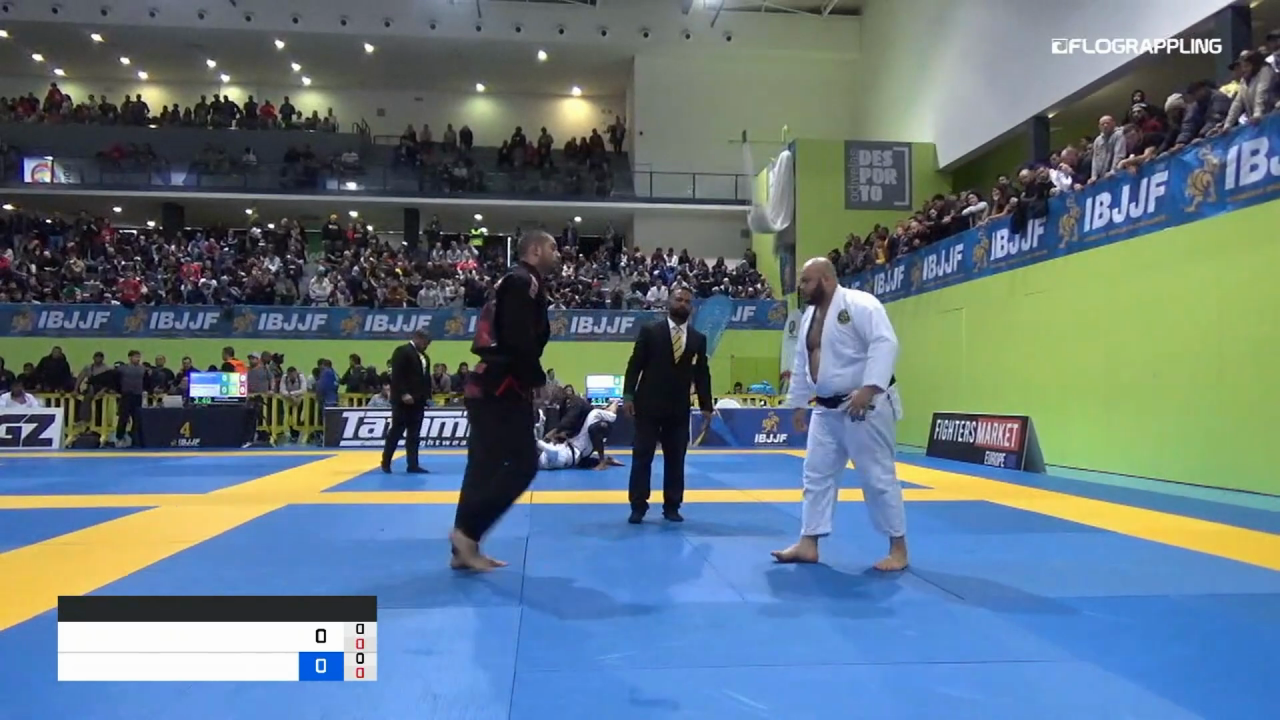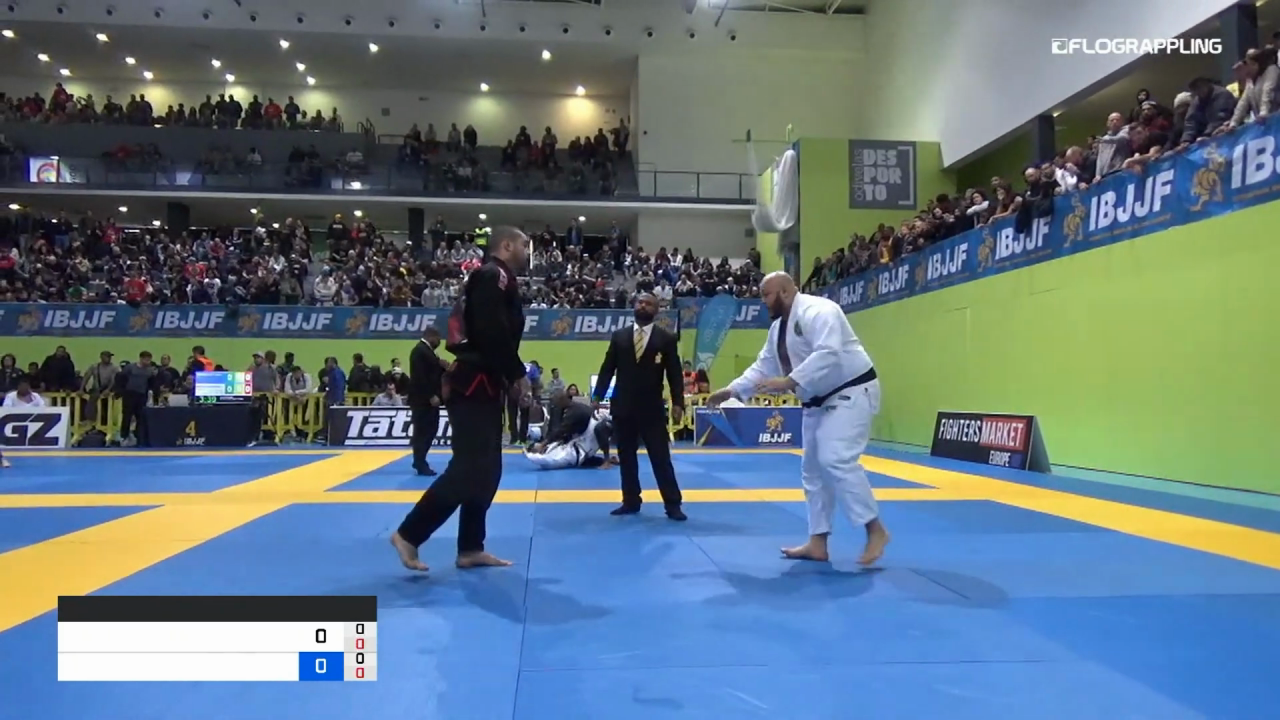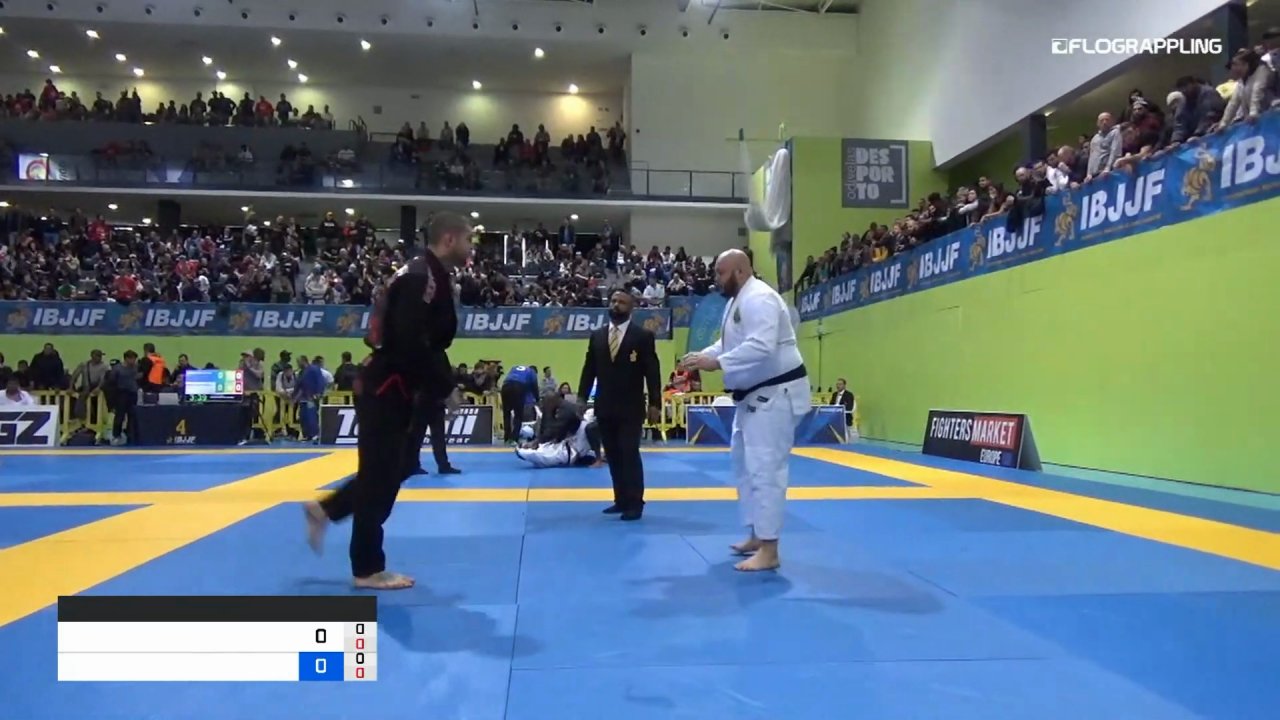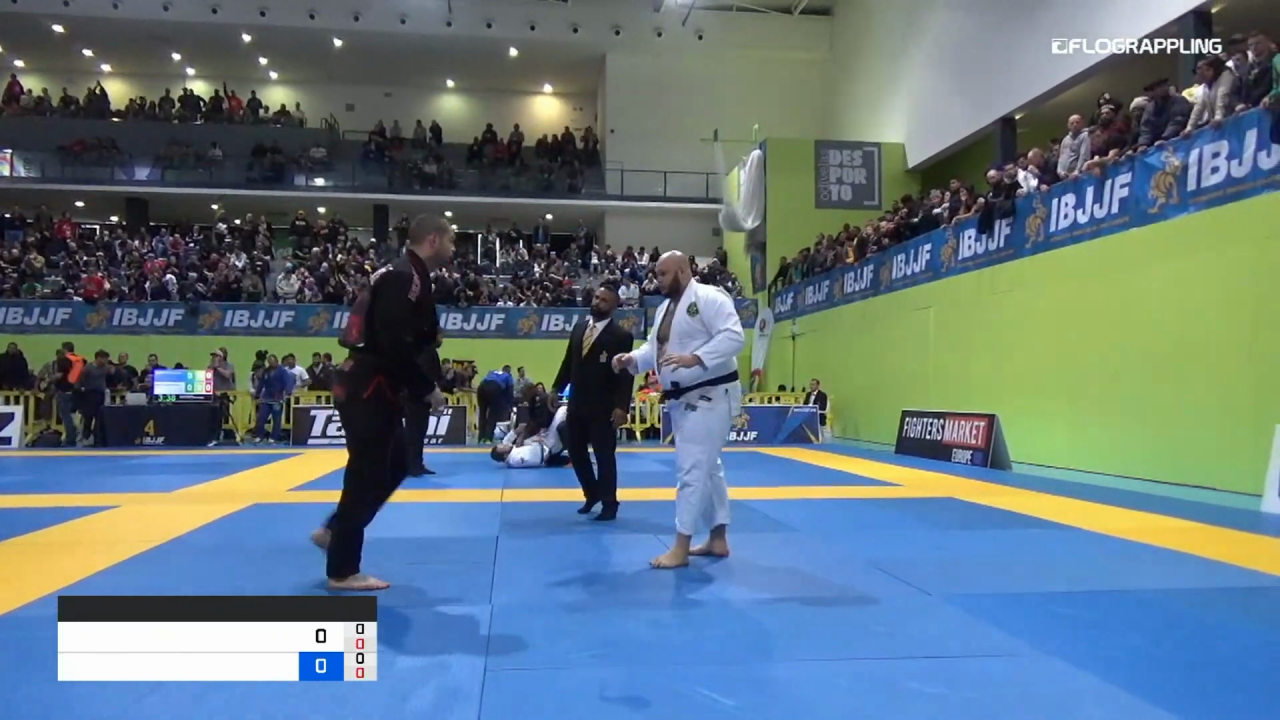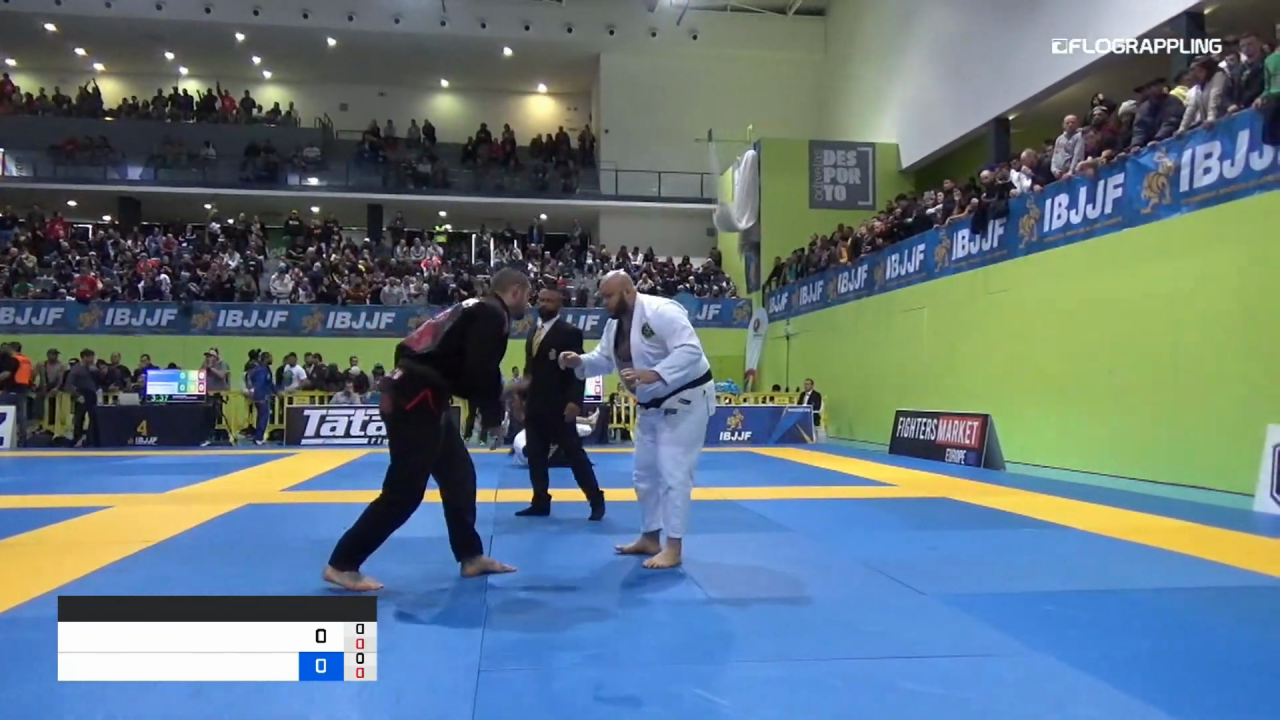
dt=0.7s
person 1, frame 1
left shoulder: (516, 283)
right shoulder: (523, 282)
right elbow: (519, 341)
left wrist: (529, 381)
right wrist: (537, 380)
left hip: (489, 383)
right hip: (500, 386)
left knee: (487, 467)
right knee: (522, 464)
left ankle: (465, 548)
right ankle: (468, 533)
person 1, frame 2
left shoulder: (493, 280)
right shoulder: (493, 276)
right elbow: (492, 334)
left wrist: (509, 378)
right wrist: (517, 373)
left hip: (481, 384)
right hip: (475, 386)
left knee: (486, 470)
right knee: (470, 469)
left ankle: (471, 548)
right ankle: (409, 535)
person 1, frame 3
left shoulder: (427, 276)
right shoulder: (424, 279)
right elbow: (413, 345)
left wrist: (438, 380)
right wrist: (444, 390)
left hip: (392, 386)
right hip: (388, 388)
left knee: (396, 466)
right knee: (383, 475)
left ankle: (326, 509)
right ankle: (368, 569)
person 1, frame 4
left shoulder: (404, 276)
right shoulder: (403, 278)
right elbow: (394, 345)
left wrist: (421, 379)
right wrist: (426, 388)
left hip: (370, 386)
right hip: (370, 389)
left knee: (393, 468)
right knee: (369, 477)
left ankle: (335, 533)
right ankle: (342, 571)
person 1, frame 5
left shoulder: (476, 311)
right shoulder: (493, 315)
right elbow: (480, 372)
left wrist: (492, 404)
right wrist: (494, 415)
left hip: (419, 396)
right hip: (415, 399)
left knee: (459, 476)
right knee: (404, 491)
left ankle: (472, 557)
right ankle: (343, 564)
person 2, frame 1
left shoulder: (859, 304)
right shoulder: (810, 316)
left elbow: (884, 344)
right elbow: (802, 362)
left wrist: (869, 388)
right wrist: (795, 403)
left hip: (865, 407)
right hip: (828, 408)
left knee: (877, 476)
right knee: (817, 474)
left ankle: (898, 547)
right ankle: (808, 543)
person 2, frame 2
left shoulder: (816, 311)
right shoulder: (780, 326)
left elbow: (828, 354)
right elbow: (764, 366)
left wrist: (788, 382)
right wrist: (730, 391)
left hip: (851, 394)
right hip: (820, 401)
left knee: (836, 462)
right knee: (814, 470)
left ankle: (875, 530)
right ankle: (818, 542)
person 2, frame 3
left shoulder: (758, 300)
right shoulder: (739, 300)
left elbow: (760, 348)
right elbow: (730, 342)
left wrist: (716, 363)
right wrist: (704, 355)
left hip: (777, 394)
right hip: (757, 394)
left knee: (764, 469)
right knee: (743, 463)
left ankle: (769, 550)
right ankle: (758, 534)
person 2, frame 4
left shoulder: (710, 298)
right shoulder: (666, 307)
left elbow: (733, 337)
right elbow: (655, 346)
left wrist: (695, 358)
right wrist: (632, 359)
left hip: (710, 396)
right hip: (682, 397)
left knee: (694, 469)
right knee: (707, 468)
left ankle: (681, 547)
right ankle: (718, 539)
person 2, frame 5
left shoulder: (661, 312)
right shoulder: (616, 324)
left elbow: (690, 350)
right elbow: (604, 359)
left wrist: (655, 374)
right wrist: (579, 361)
left hip: (685, 398)
right hip: (653, 405)
left knee: (674, 471)
right knee: (645, 471)
left ankle: (673, 547)
right ankle: (650, 537)
person 3, frame 1
left shoulder: (698, 339)
right shoulder: (649, 331)
left elbow: (702, 374)
right elbow: (634, 365)
left wrist: (706, 406)
right wrist: (628, 395)
left hip: (679, 409)
right hip: (649, 405)
left knee: (675, 459)
right knee: (642, 456)
left ankle: (672, 506)
right ankle: (638, 506)
person 3, frame 2
left shoulder: (666, 339)
right shoulder: (619, 336)
left elbow: (675, 374)
right elbow: (607, 368)
left wrist: (677, 403)
right wrist: (598, 396)
left hip: (652, 408)
right hip: (623, 407)
left knee: (660, 456)
right knee: (626, 456)
left ankle: (672, 504)
right ankle: (631, 501)
person 3, frame 3
left shoulder: (643, 336)
right shoulder: (597, 336)
left elbow: (652, 372)
right elbow: (589, 369)
left wrist: (654, 403)
right wrist: (582, 397)
left hip: (631, 407)
right hip: (605, 406)
left knee: (630, 453)
right knee: (613, 455)
left ankle: (634, 503)
right ankle: (621, 500)
person 3, frame 4
left shoulder: (620, 336)
right shoulder: (578, 329)
left elbow: (625, 374)
right elbow: (568, 362)
left wrist: (621, 407)
right wrist: (557, 389)
left hip: (603, 407)
right hip: (577, 404)
left knee: (604, 455)
right knee: (576, 452)
left ankle: (609, 504)
right ankle: (593, 493)
person 3, frame 5
left shoulder: (570, 332)
right shoulder: (534, 332)
left wrist: (574, 401)
right wrist: (523, 397)
left hip: (558, 407)
right hip: (535, 406)
left knee: (573, 453)
right knee: (535, 455)
left ankle: (596, 499)
right ankle: (540, 502)
